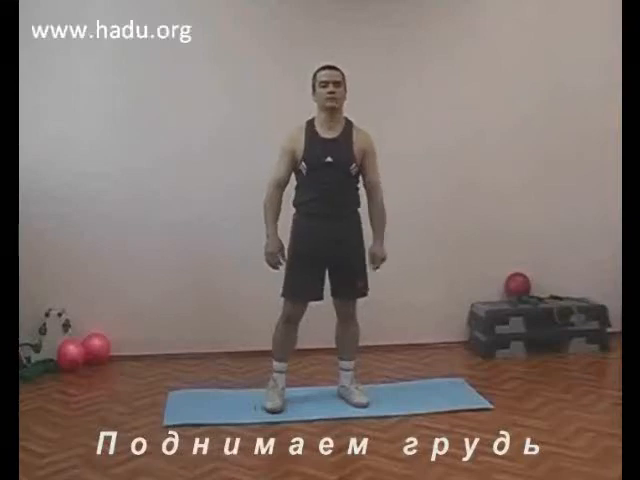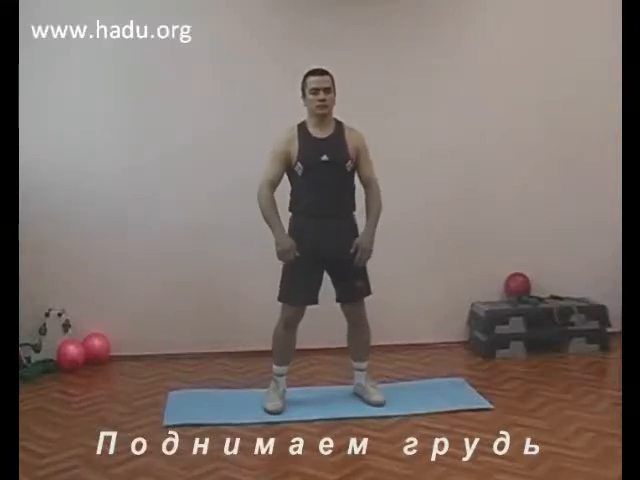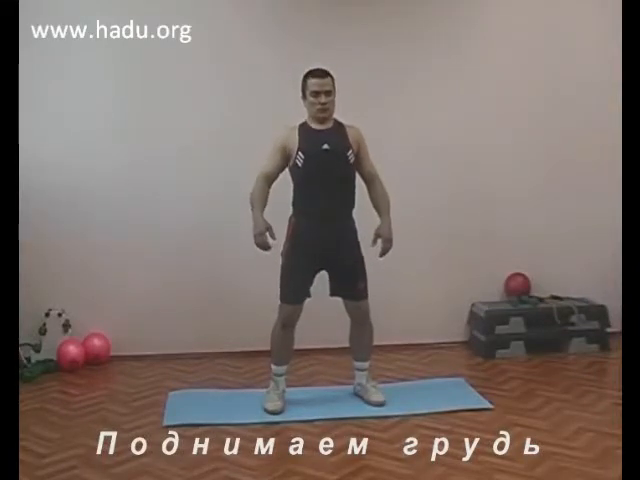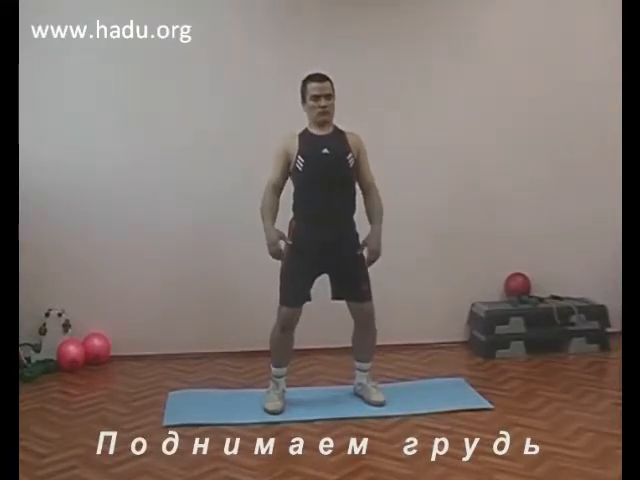
dt=0.7s
person 1, frame 1
left shoulder: (360, 139)
right shoulder: (297, 138)
left elbow: (374, 192)
right elbow: (276, 187)
left wrist: (378, 240)
right wrist: (271, 235)
left hip: (347, 233)
right hip: (307, 232)
left knee: (347, 312)
right knee: (291, 312)
left ankle: (346, 382)
right ankle: (277, 383)
person 1, frame 2
left shoulder: (353, 138)
right shoulder: (290, 140)
left elbow: (371, 186)
right elbow: (266, 189)
left wrist: (369, 231)
right wrist: (280, 234)
left hip: (345, 234)
right hip: (303, 235)
left knee: (356, 313)
right knee: (290, 315)
left ankle: (362, 380)
right ankle: (277, 385)
person 1, frame 3
left shoulder: (352, 135)
right shoulder: (290, 138)
left elbow: (372, 179)
right elbow: (264, 179)
left wrist: (385, 219)
right wrist: (258, 217)
left hip: (344, 234)
right hip: (304, 234)
left knee: (361, 311)
right knee: (288, 314)
left ankle: (362, 381)
right ankle: (277, 386)
person 1, frame 4
left shoulder: (352, 142)
right shoulder: (291, 145)
left elbow: (369, 189)
right elbow: (273, 189)
left wrist: (376, 230)
right wrist: (269, 228)
left hip: (345, 240)
right hip: (303, 240)
left knee: (365, 314)
right knee: (286, 317)
left ankle: (363, 380)
right ankle: (277, 386)
